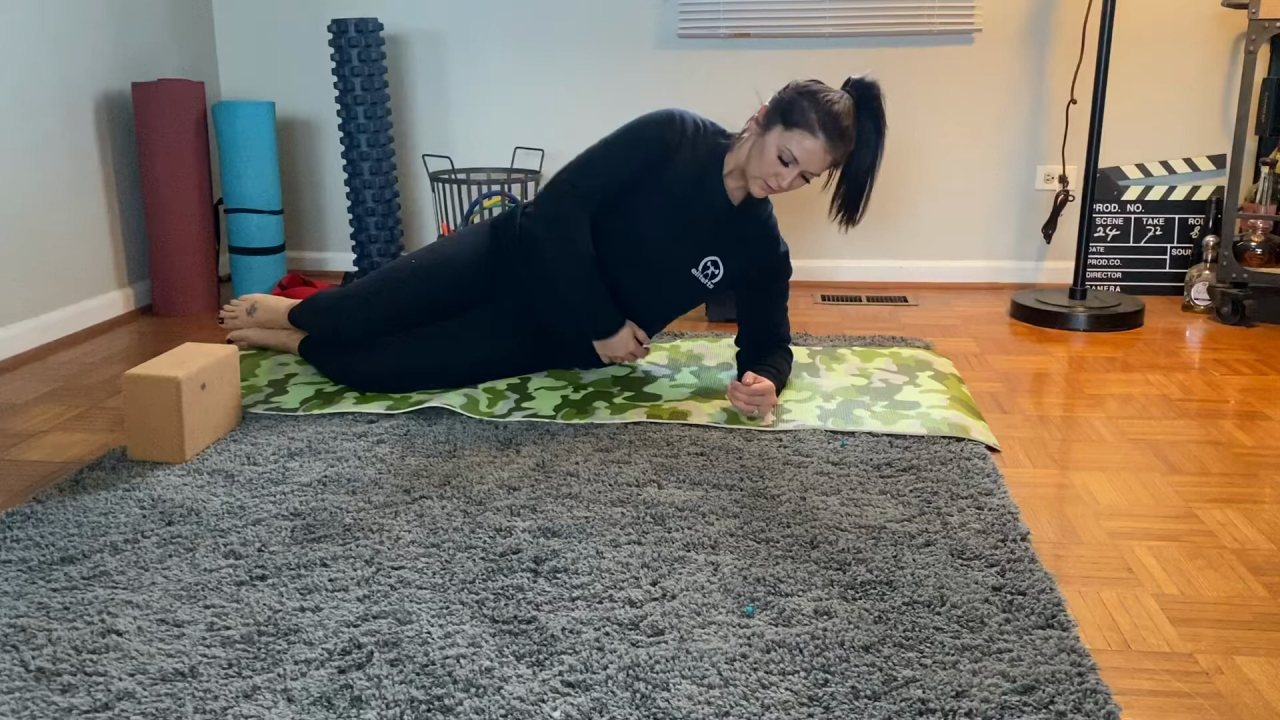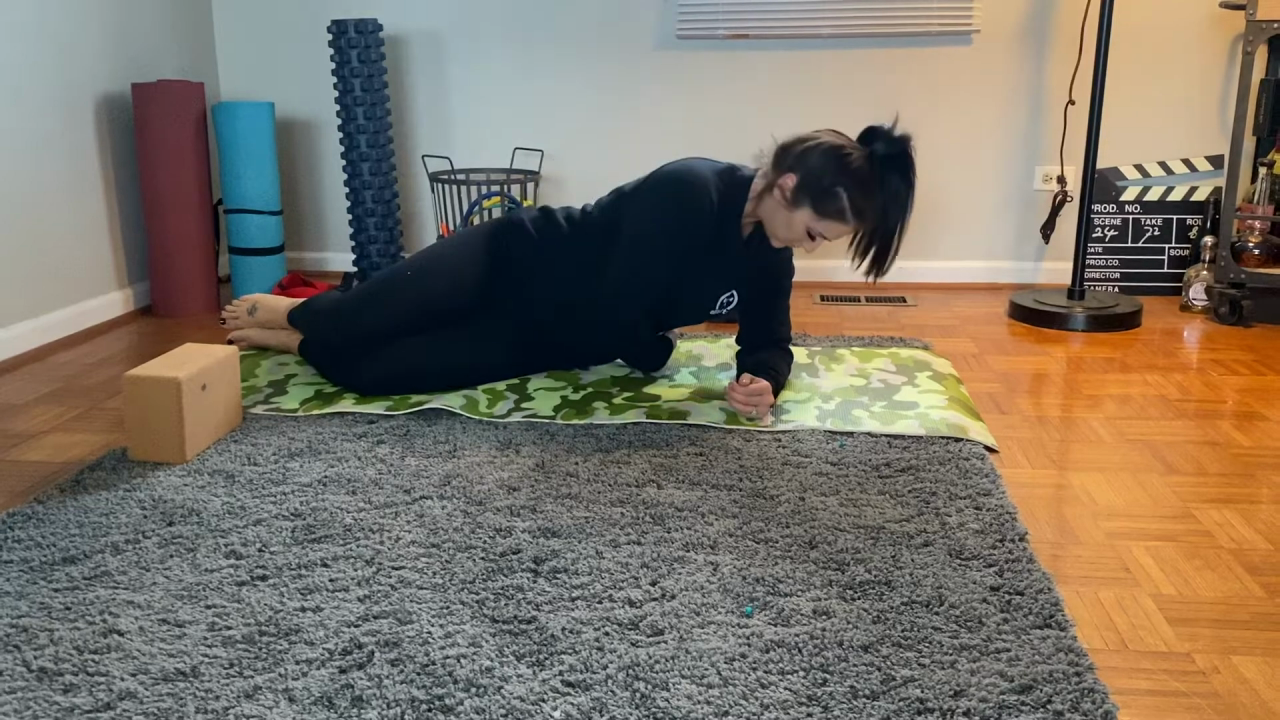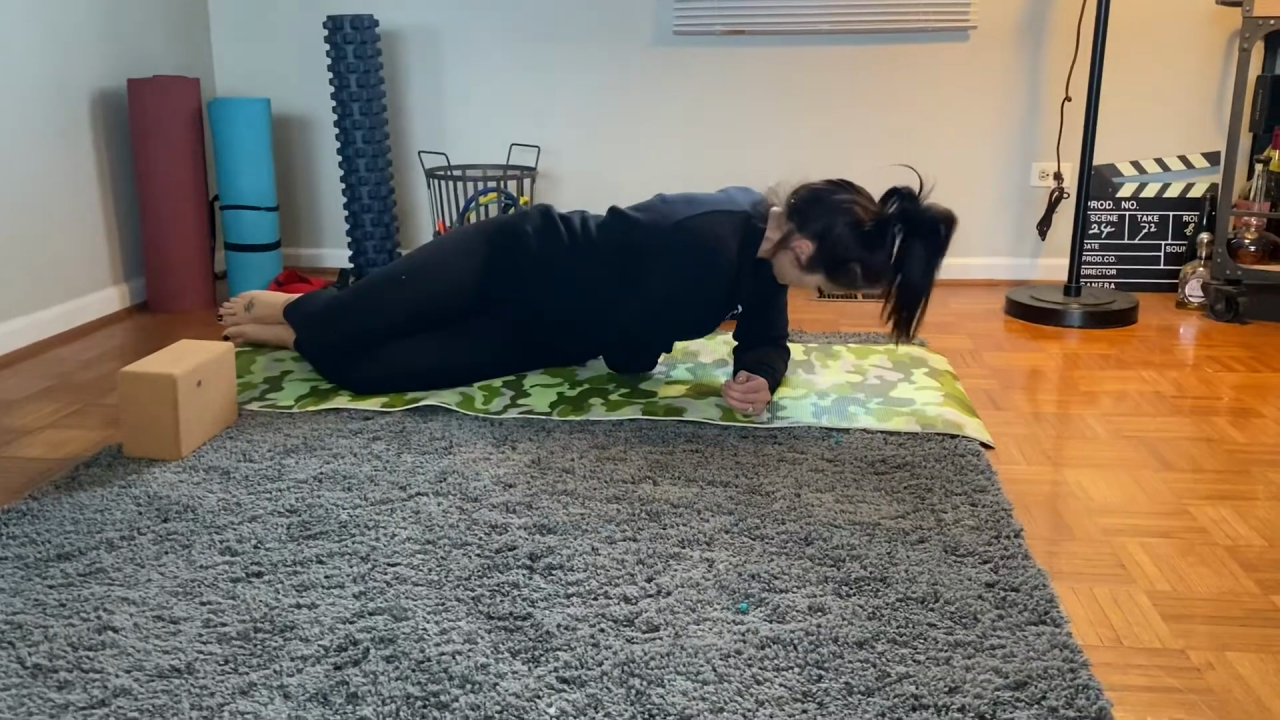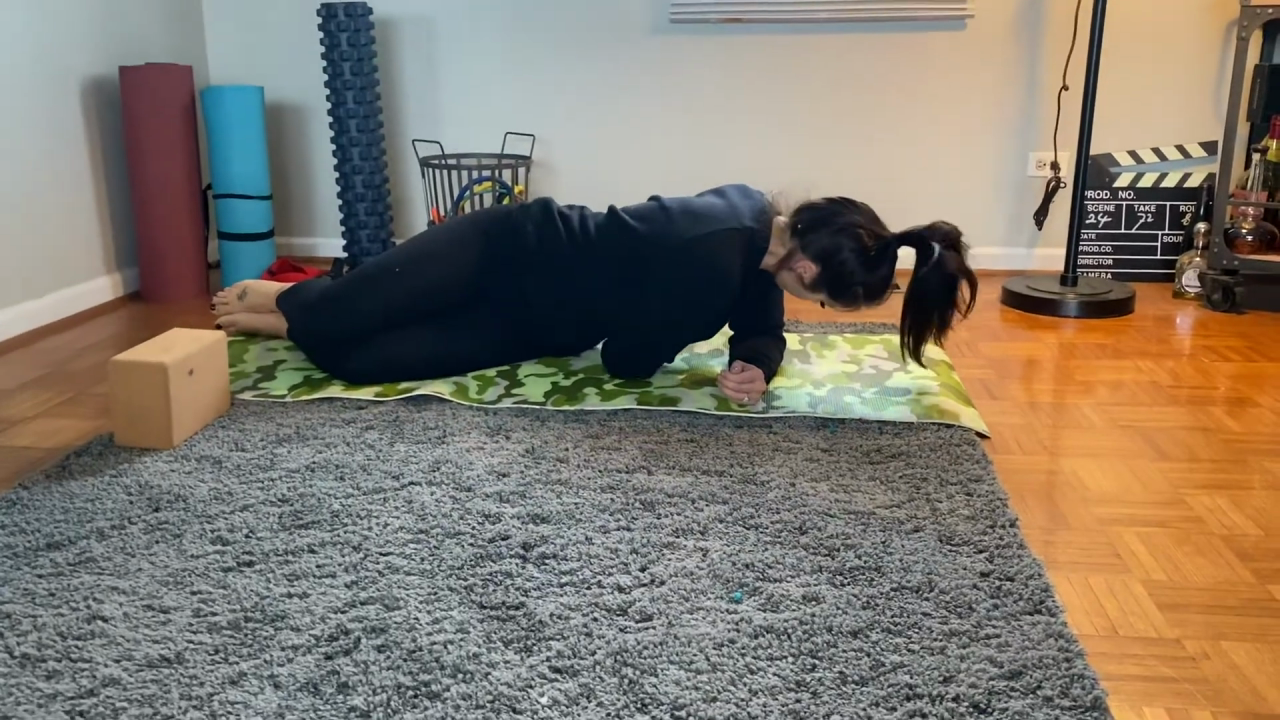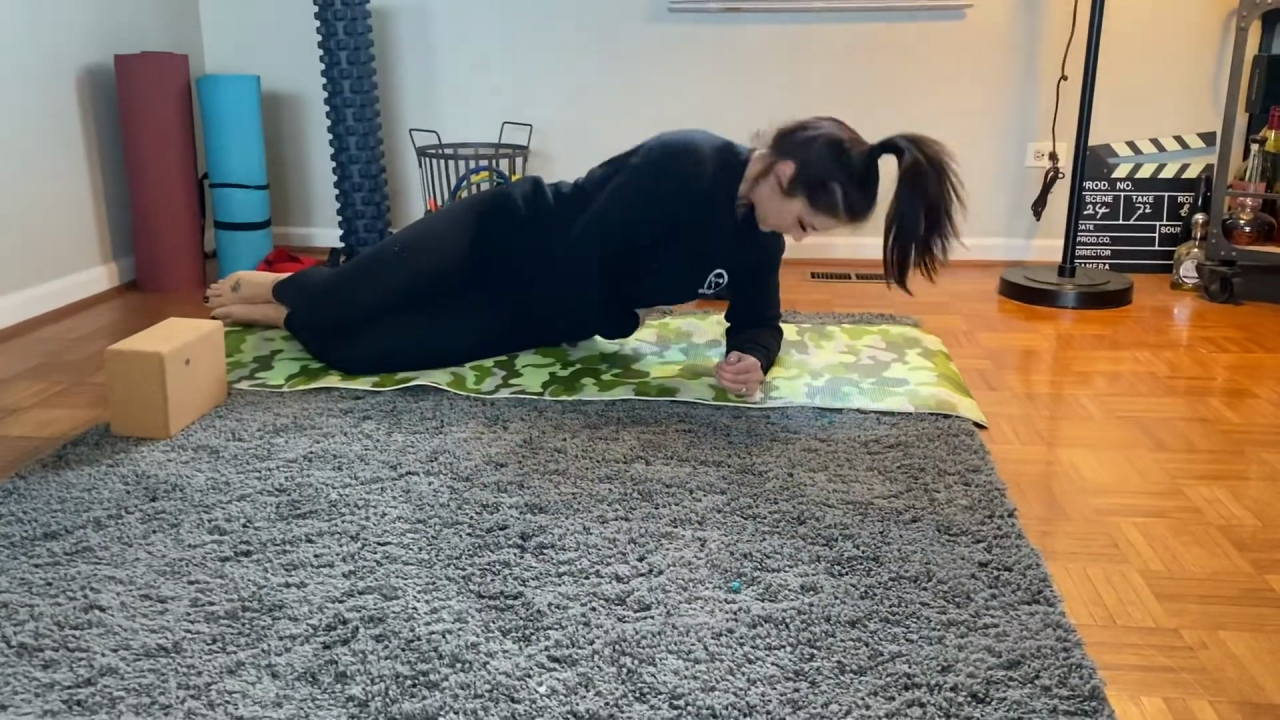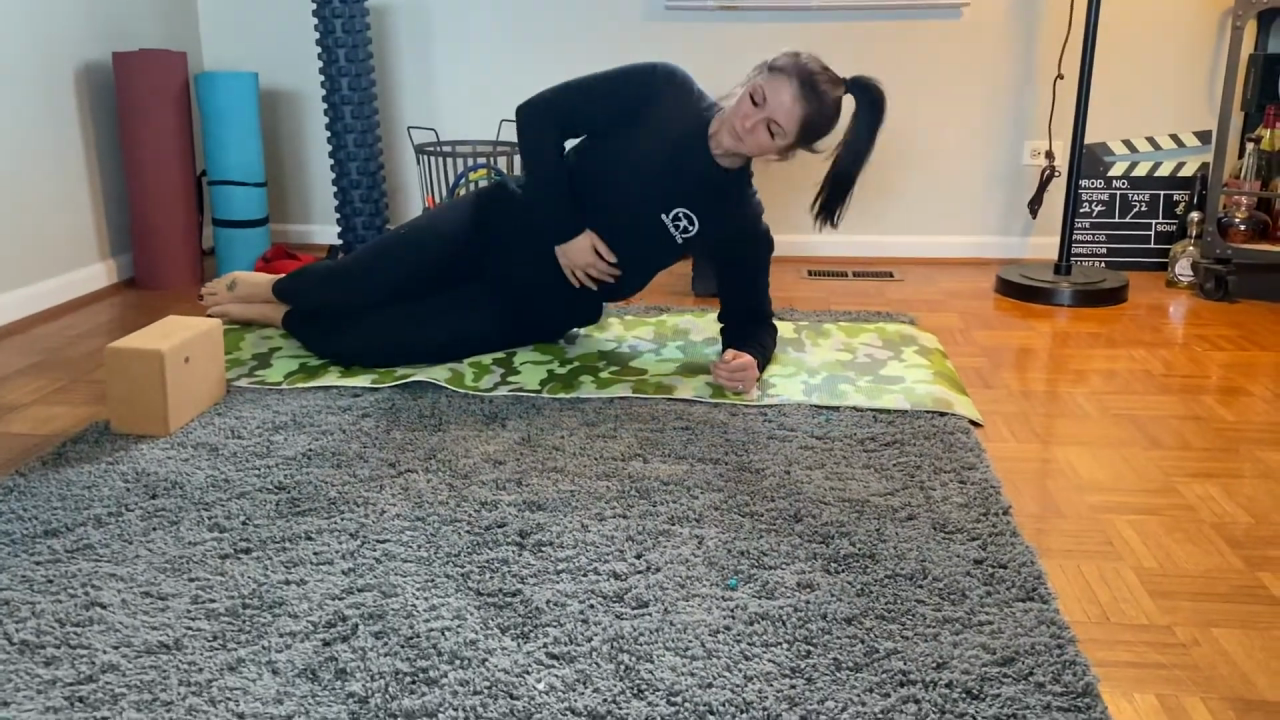
dt=0.7s
person 1, frame 1
left shoulder: (762, 248)
right shoulder: (674, 137)
left elbow: (768, 342)
right elbow: (562, 198)
left wrist: (762, 380)
right wrist: (603, 325)
left hip: (553, 340)
right hip: (514, 258)
left knee: (368, 369)
right knee: (352, 322)
left ankle: (291, 344)
right ankle: (285, 312)
person 1, frame 2
left shoulder: (769, 259)
right shoulder: (690, 193)
left elbow: (768, 342)
right elbow: (620, 311)
left wrist: (761, 381)
right wrist: (656, 354)
left hip: (549, 342)
right hip: (508, 261)
left knee: (369, 374)
right knee: (354, 323)
left ankle: (290, 342)
right ankle: (288, 312)
person 1, frame 3
left shoulder: (766, 235)
right shoulder: (709, 244)
left elbow: (765, 339)
right elbow: (630, 350)
left wrist: (758, 379)
right wrist: (654, 352)
left hip: (542, 337)
right hip: (506, 262)
right knee: (346, 327)
left ankle: (282, 332)
right ankle: (284, 310)
person 1, frame 4
left shoulder: (759, 221)
right shoulder: (713, 264)
left elbow: (762, 329)
right elbow: (628, 360)
left wrist: (753, 369)
right wrist: (659, 334)
right hip: (504, 250)
right knee: (343, 315)
left ankle: (278, 322)
right ankle: (279, 299)
person 1, frame 5
left shoulder: (756, 241)
right shoulder: (689, 166)
left elbow: (759, 321)
right elbow: (583, 254)
left wrist: (750, 359)
right wrist: (622, 318)
left hip: (543, 315)
right hip: (498, 235)
left knee: (353, 352)
right knee: (339, 305)
left ankle: (274, 316)
right ankle: (278, 288)
person 1, frame 6
left shoulder: (740, 223)
right shoulder: (664, 90)
left elbow: (751, 316)
right elbow: (539, 115)
left wrist: (747, 358)
right wrist: (563, 230)
left hip: (536, 311)
right hip: (498, 224)
left knee: (359, 343)
right knee: (352, 285)
left ankle: (276, 319)
right ankle: (266, 286)
